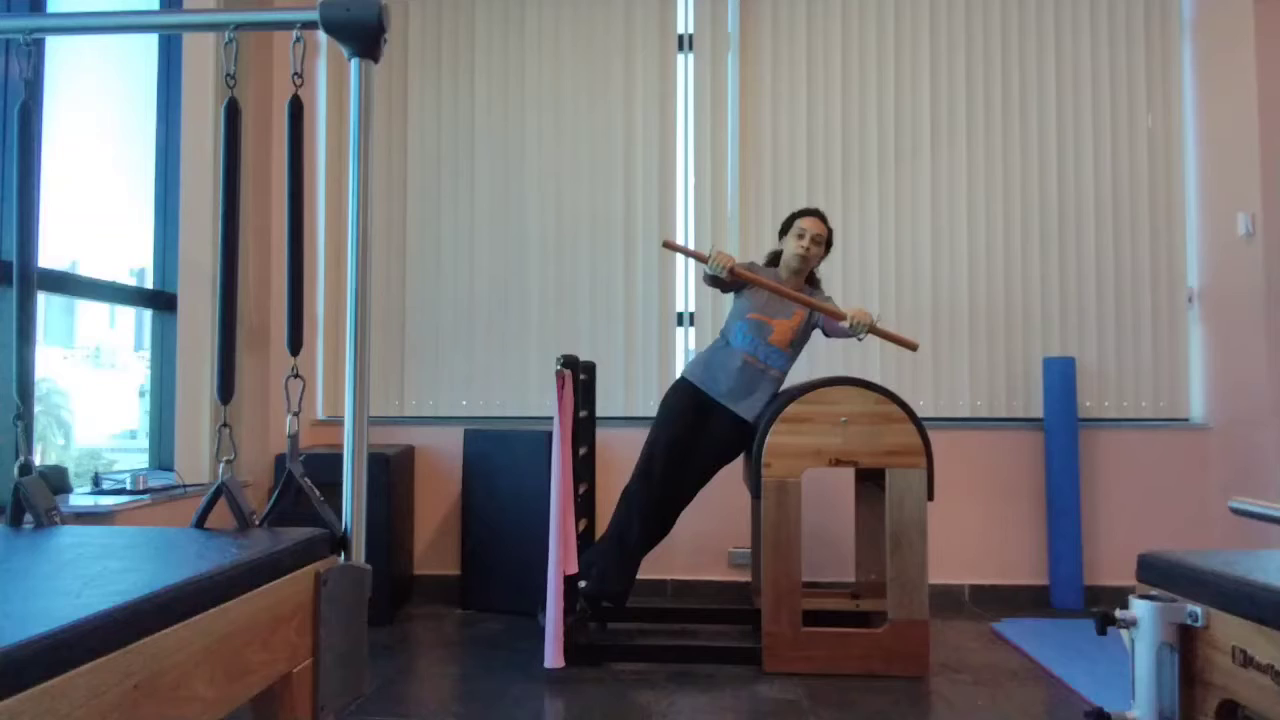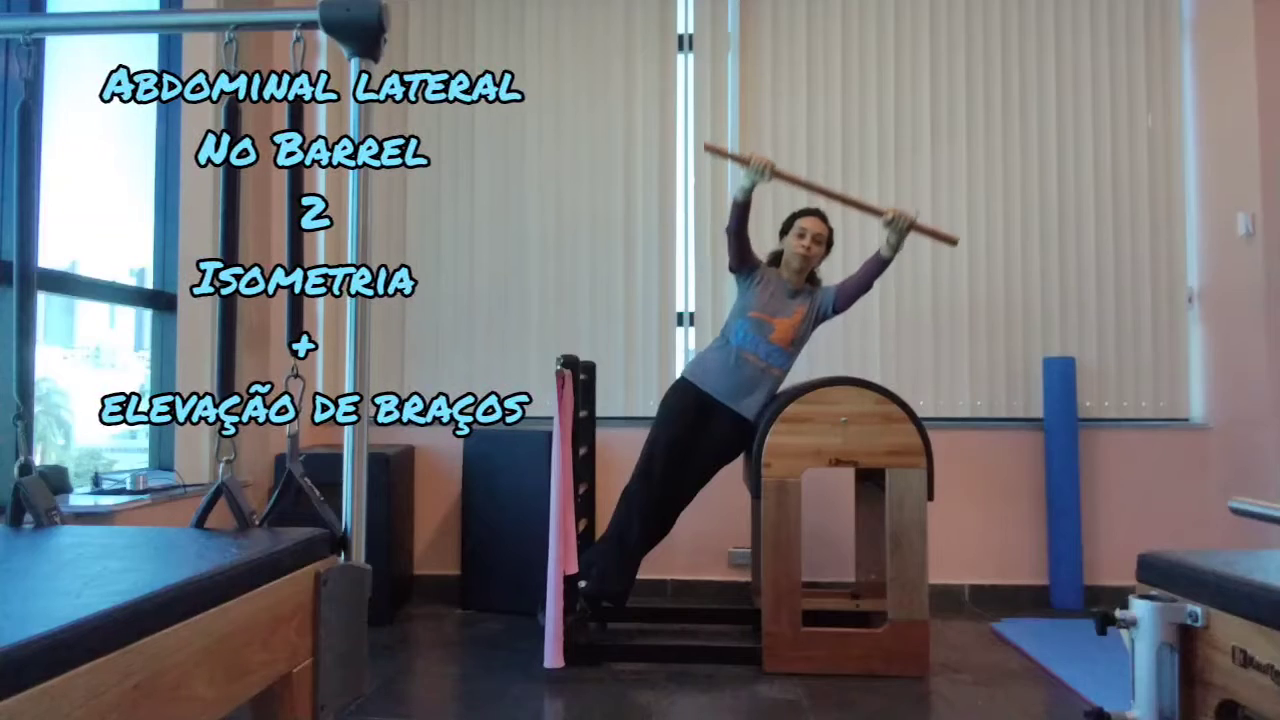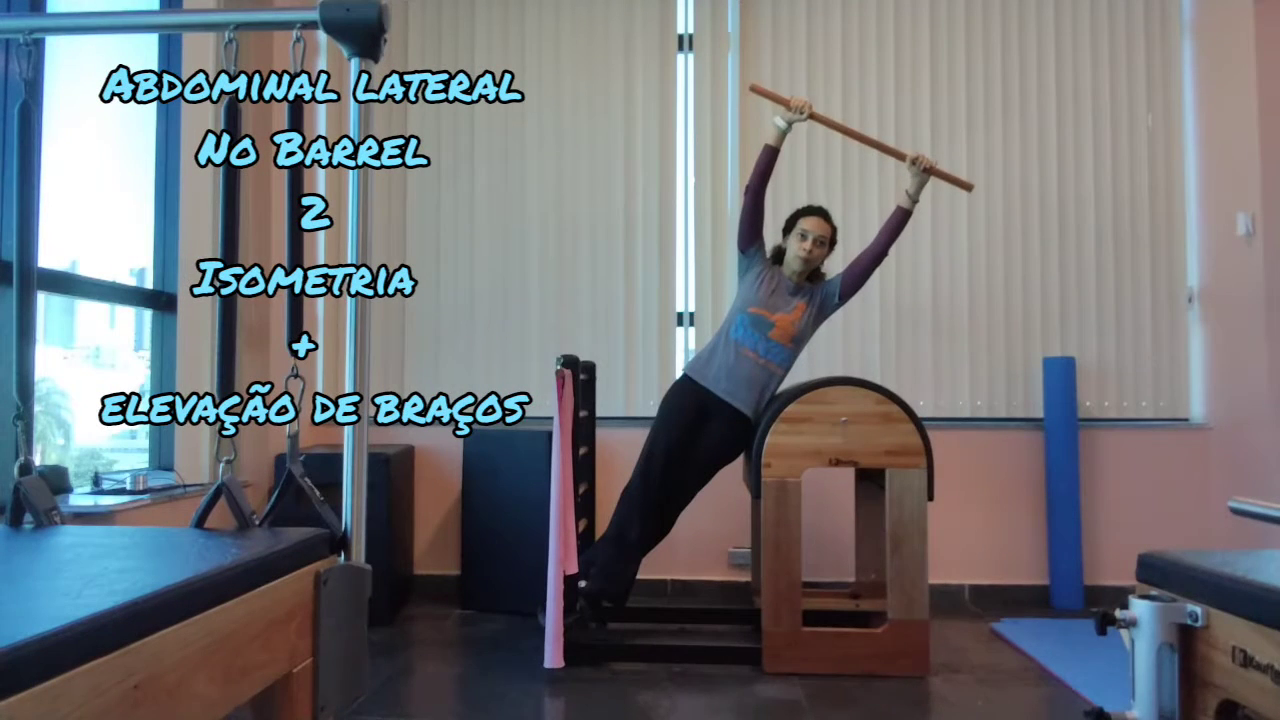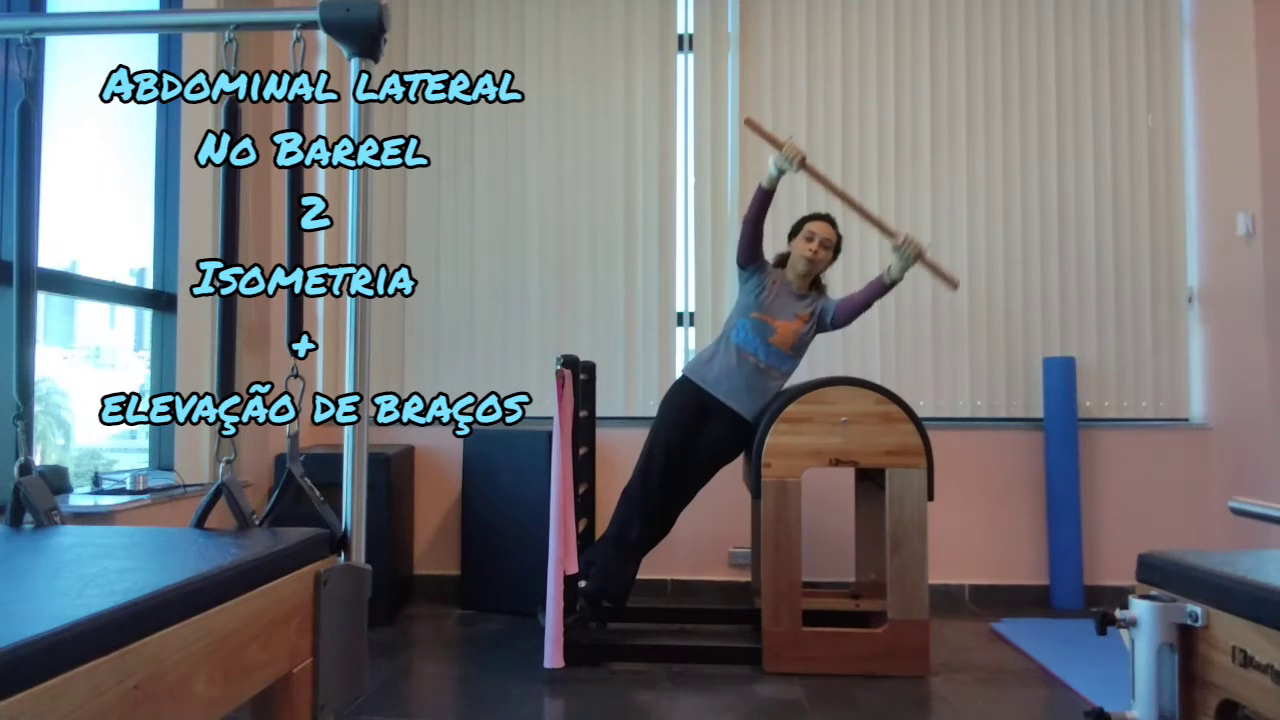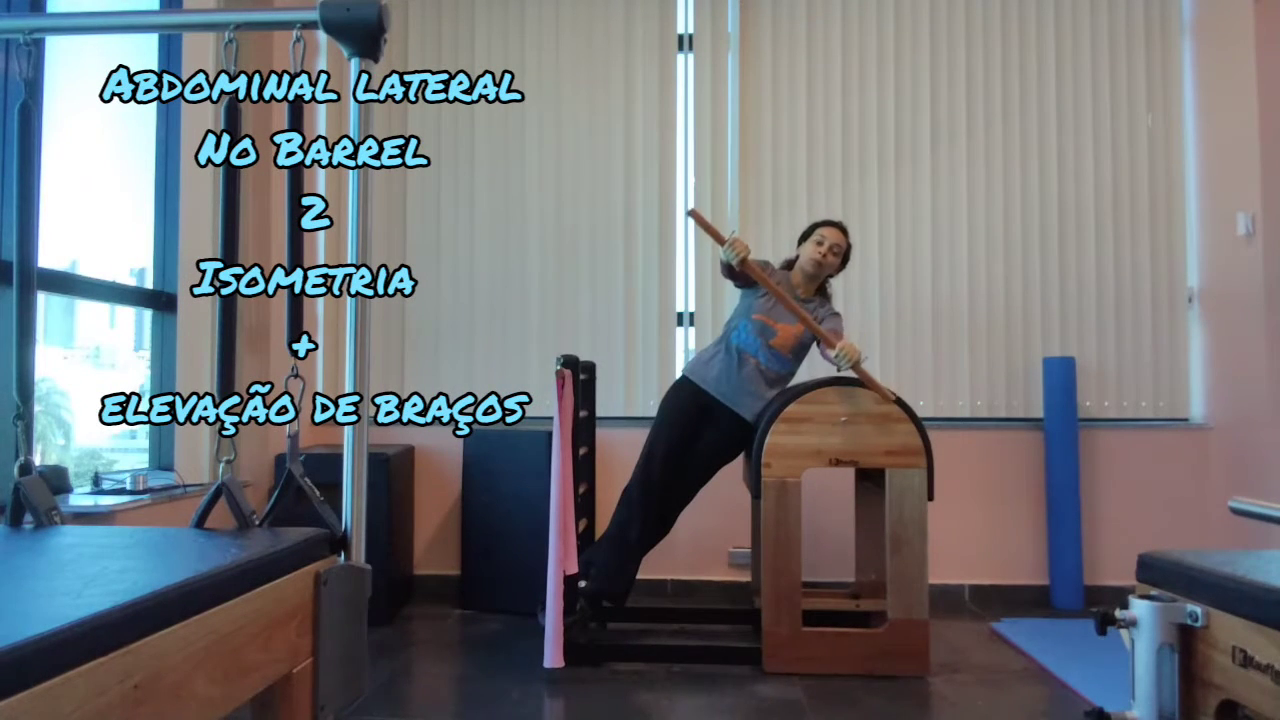
dt=0.7s
person 1, frame 1
left shoulder: (816, 301)
right shoulder: (753, 275)
left elbow: (835, 326)
right elbow: (715, 278)
left wrist: (856, 325)
right wrist: (715, 267)
left hip: (741, 414)
right hip: (697, 387)
left knee: (672, 499)
right knee: (648, 483)
left ankle: (604, 590)
right ankle: (593, 580)
person 1, frame 2
left shoulder: (818, 301)
right shoulder: (755, 275)
left elbow: (860, 282)
right elbow: (735, 235)
left wrist: (892, 244)
right wrist: (747, 185)
left hip: (740, 413)
right hip: (698, 386)
left knee: (672, 498)
right knee: (649, 483)
left ankle: (603, 589)
right ankle: (593, 579)
person 1, frame 3
left shoulder: (823, 297)
right shoulder: (756, 267)
left elbow: (876, 252)
right elbow: (753, 196)
left wrist: (913, 193)
right wrist: (781, 128)
left hip: (740, 413)
right hip: (697, 386)
left knee: (671, 499)
right knee: (647, 483)
left ankle: (599, 588)
right ankle: (591, 579)
person 1, frame 4
left shoulder: (819, 310)
right shoulder: (759, 276)
left elbow: (857, 304)
right elbow: (751, 227)
left wrist: (894, 273)
right wrist: (774, 176)
left hip: (741, 416)
right hip: (698, 387)
left knee: (670, 500)
right knee: (648, 484)
left ankle: (600, 589)
right ankle: (591, 578)
person 1, frame 5
left shoulder: (824, 313)
right shoulder: (764, 276)
left elbow: (833, 345)
right elbow: (733, 272)
left wrist: (844, 353)
right wrist: (729, 257)
left hip: (742, 416)
right hip: (698, 385)
left knee: (670, 499)
right knee: (647, 485)
left ankle: (600, 587)
right ankle: (591, 579)
